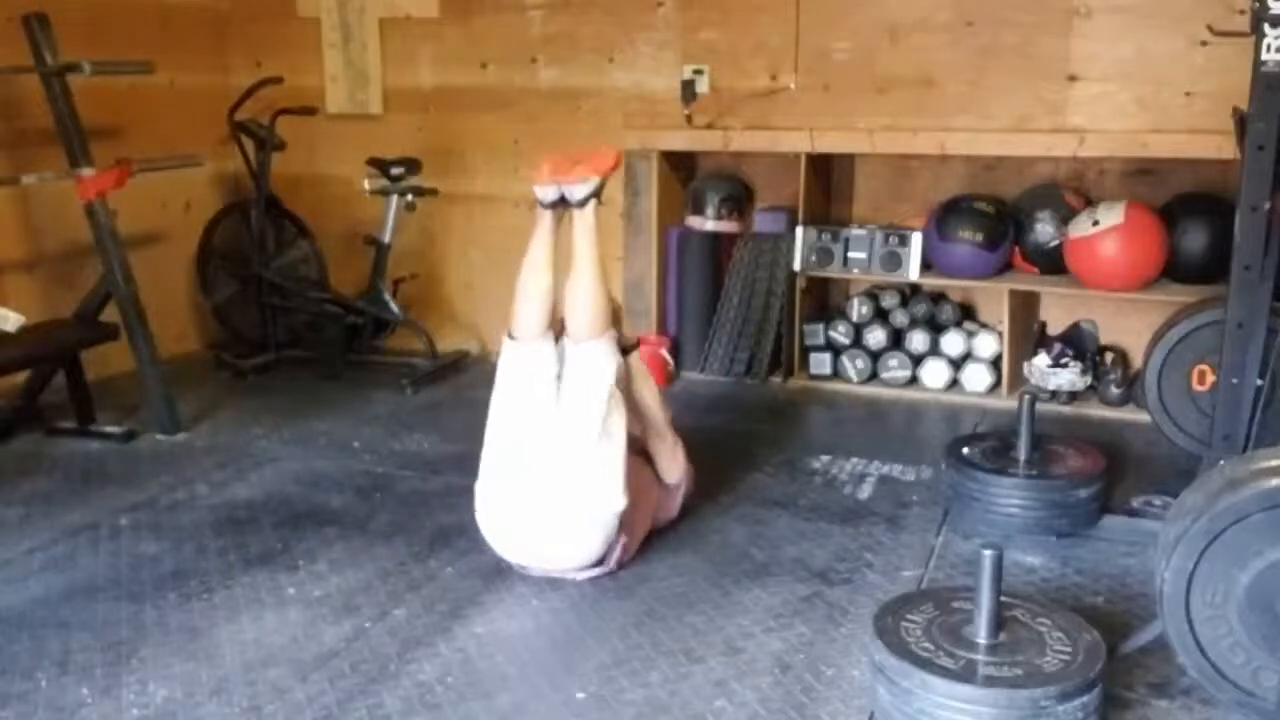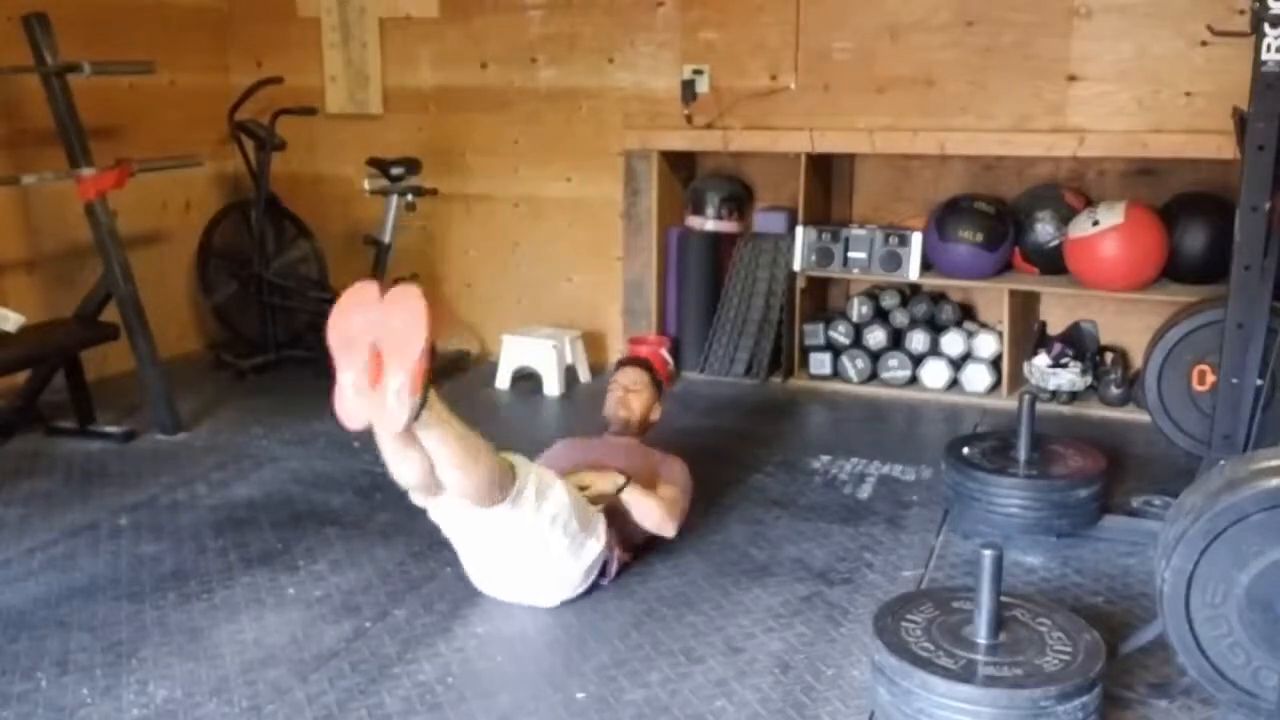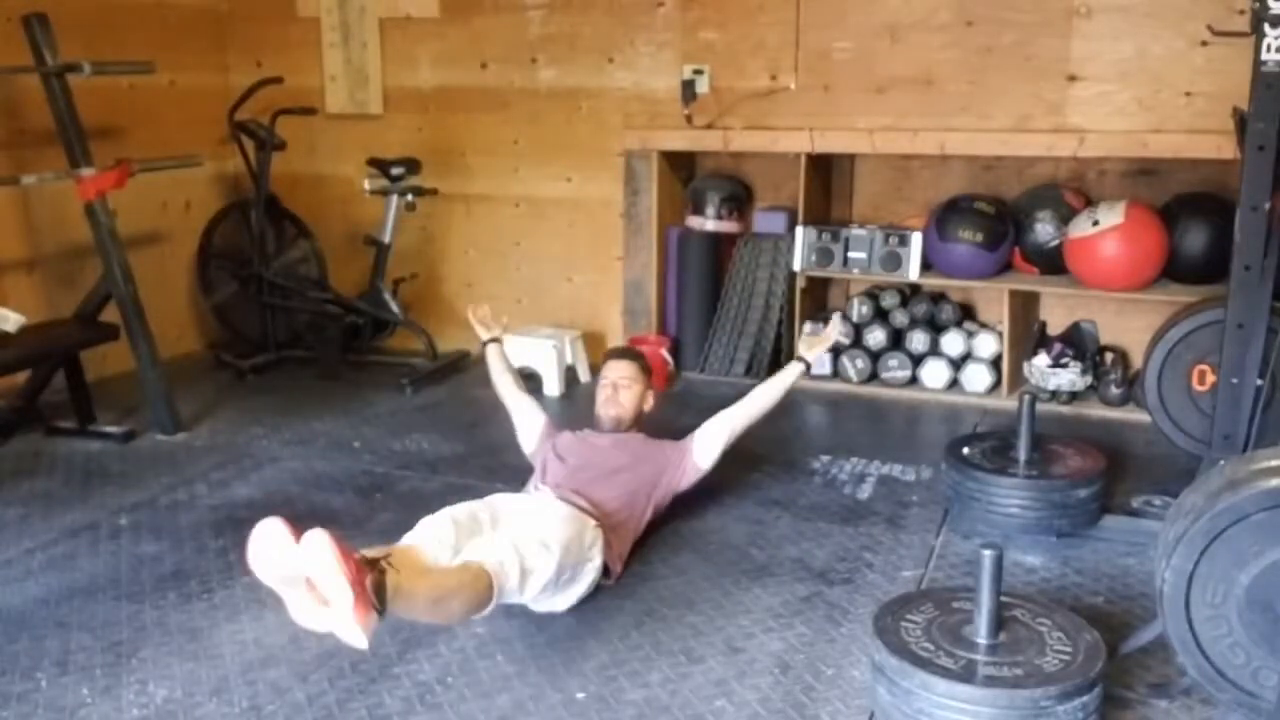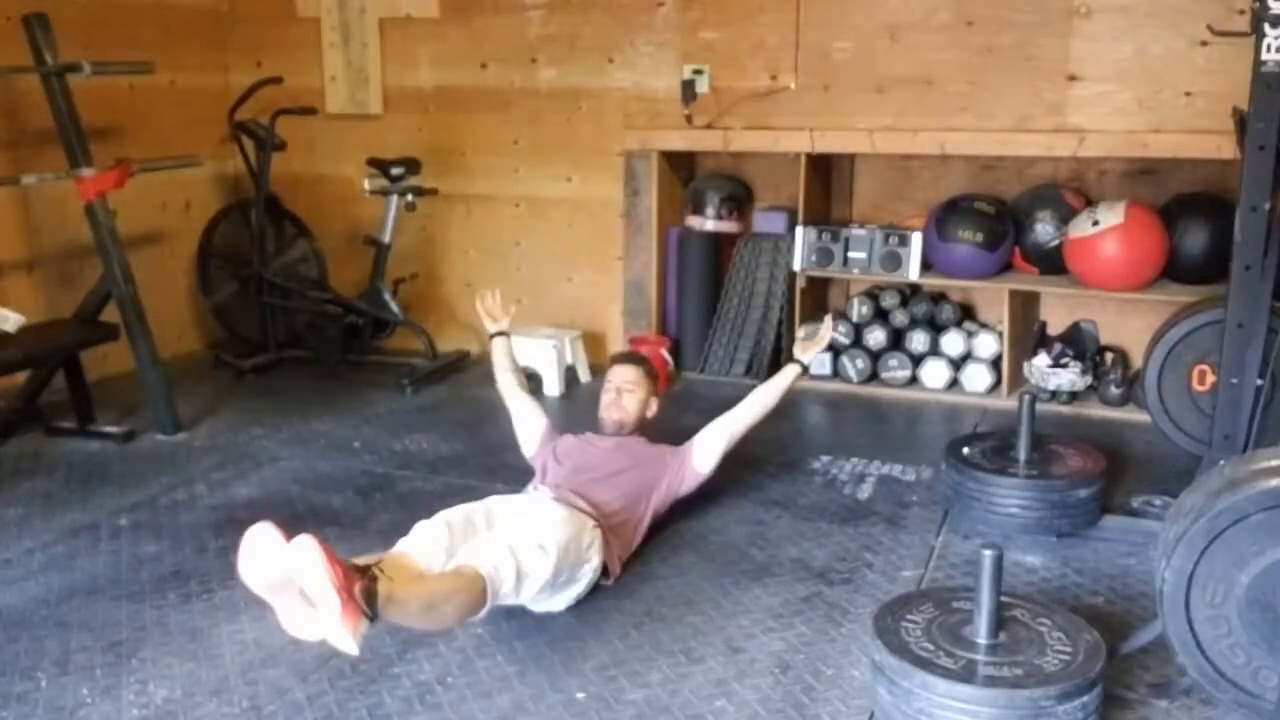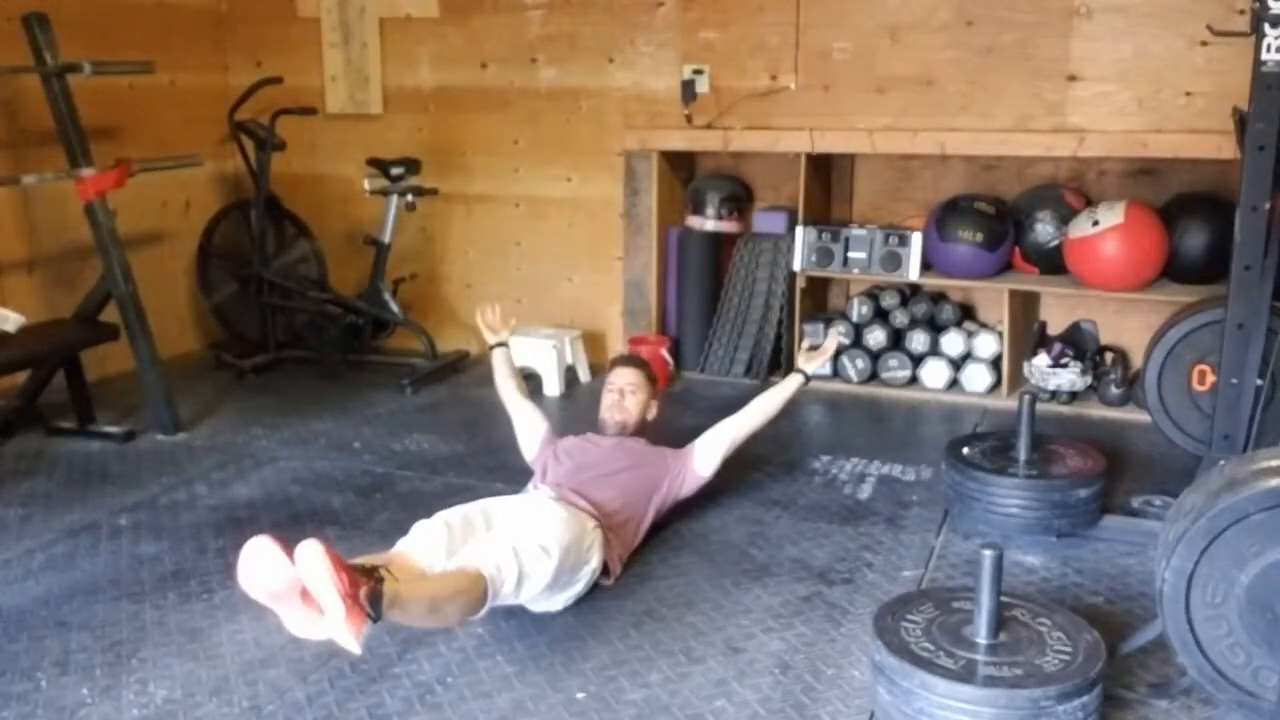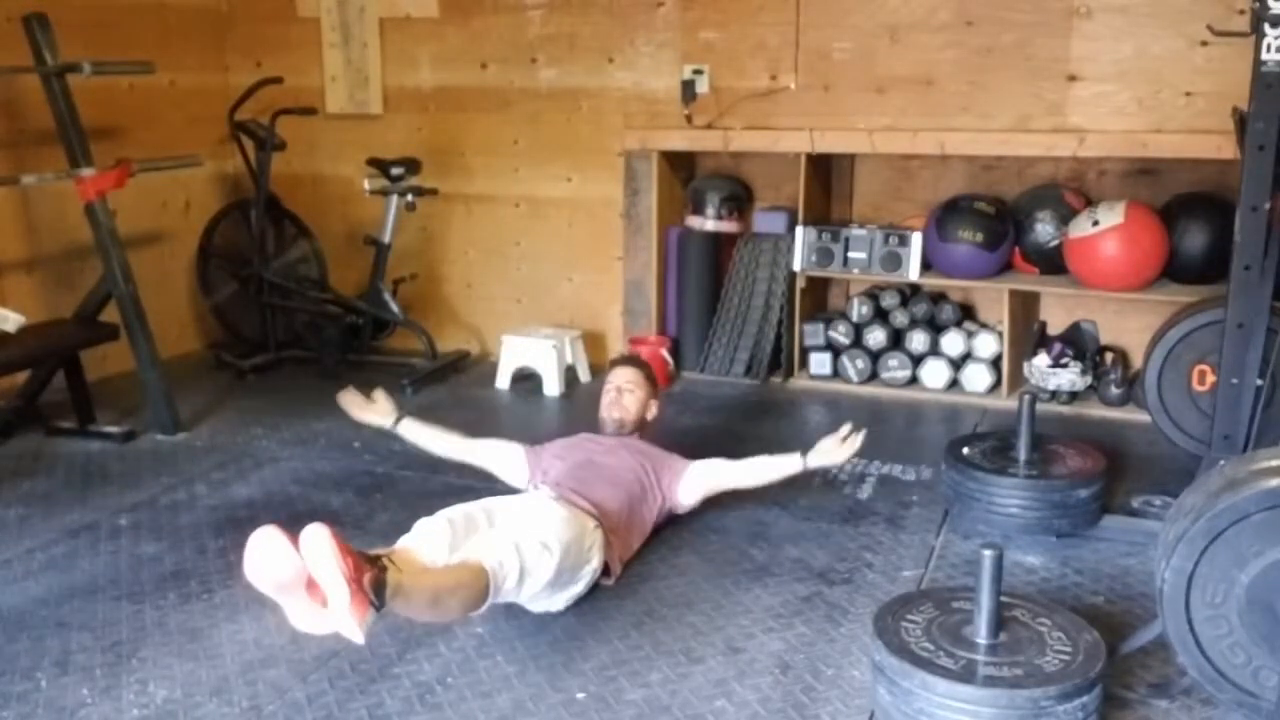
dt=0.5s
person 1, frame 1
left shoulder: (666, 477)
left elbow: (658, 426)
left wrist: (625, 347)
left knee: (591, 351)
right knee: (529, 342)
right ankle: (551, 207)
person 1, frame 2
left shoulder: (666, 466)
right shoulder: (567, 449)
left elbow: (666, 522)
left wrist: (618, 484)
left hip: (577, 546)
left knee: (499, 476)
right knee: (428, 474)
left ankle: (408, 402)
right ankle: (382, 402)
person 1, frame 3
left shoulder: (665, 458)
right shoulder: (561, 443)
left elbow: (737, 416)
right elbow: (514, 396)
left wrist: (801, 362)
right wrist: (492, 342)
left hip: (575, 531)
right hip: (512, 508)
left knee: (484, 568)
right knee: (432, 539)
left ankle: (369, 596)
right ankle: (341, 589)
person 1, frame 4
left shoulder: (666, 462)
right shoulder: (561, 446)
left elbow: (734, 421)
right elbow: (515, 395)
left wrist: (796, 364)
right wrist: (499, 334)
left hip: (573, 532)
right hip: (511, 508)
left knee: (480, 571)
right knee: (427, 545)
left ankle: (361, 602)
right ankle: (320, 599)
person 1, frame 5
left shoulder: (667, 465)
right shoulder: (562, 447)
left elbow: (735, 427)
right elbow: (517, 402)
left wrist: (800, 374)
right wrist: (498, 347)
left hip: (573, 530)
right hip: (513, 507)
left knee: (478, 571)
right knee: (424, 545)
left ankle: (364, 601)
right ankle: (324, 599)
person 1, frame 6
left shoulder: (660, 466)
right shoulder: (560, 447)
left elbow: (724, 472)
right elbow: (485, 451)
left wrist: (807, 458)
right wrist: (397, 421)
left hip: (574, 528)
right hip: (516, 509)
left knee: (481, 566)
right knee: (426, 542)
left ankle: (369, 589)
right ankle: (327, 592)
